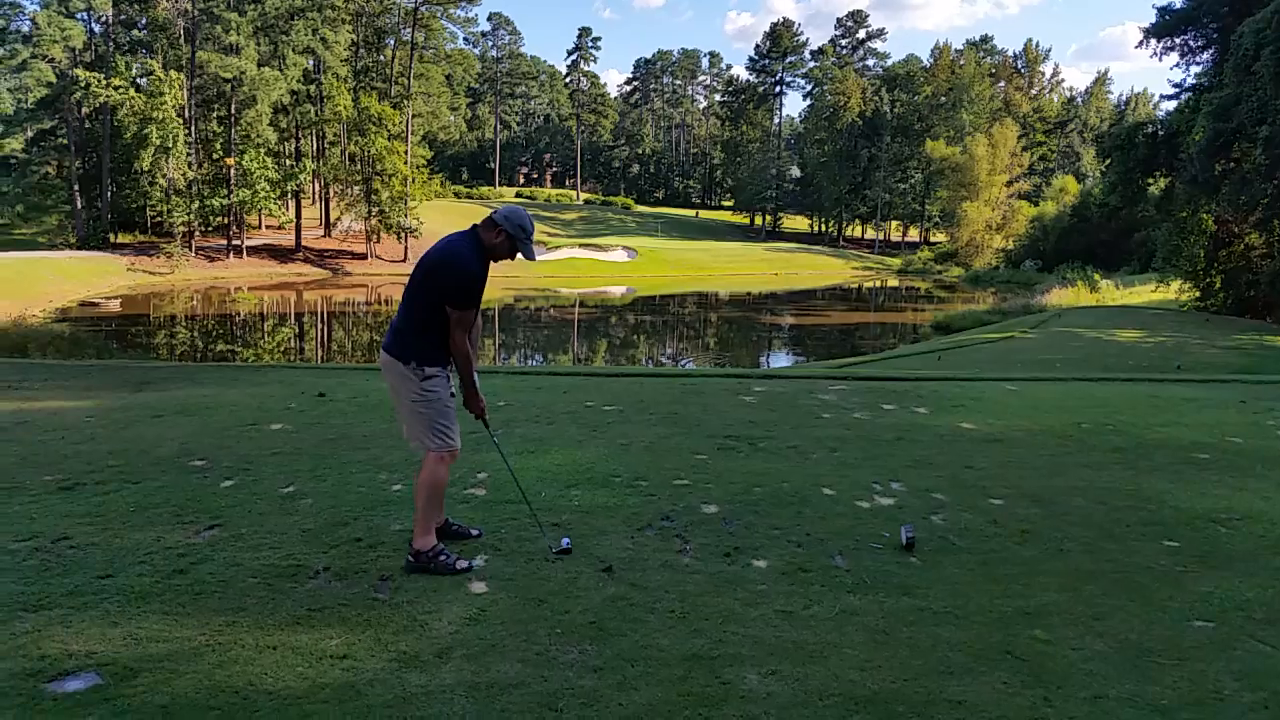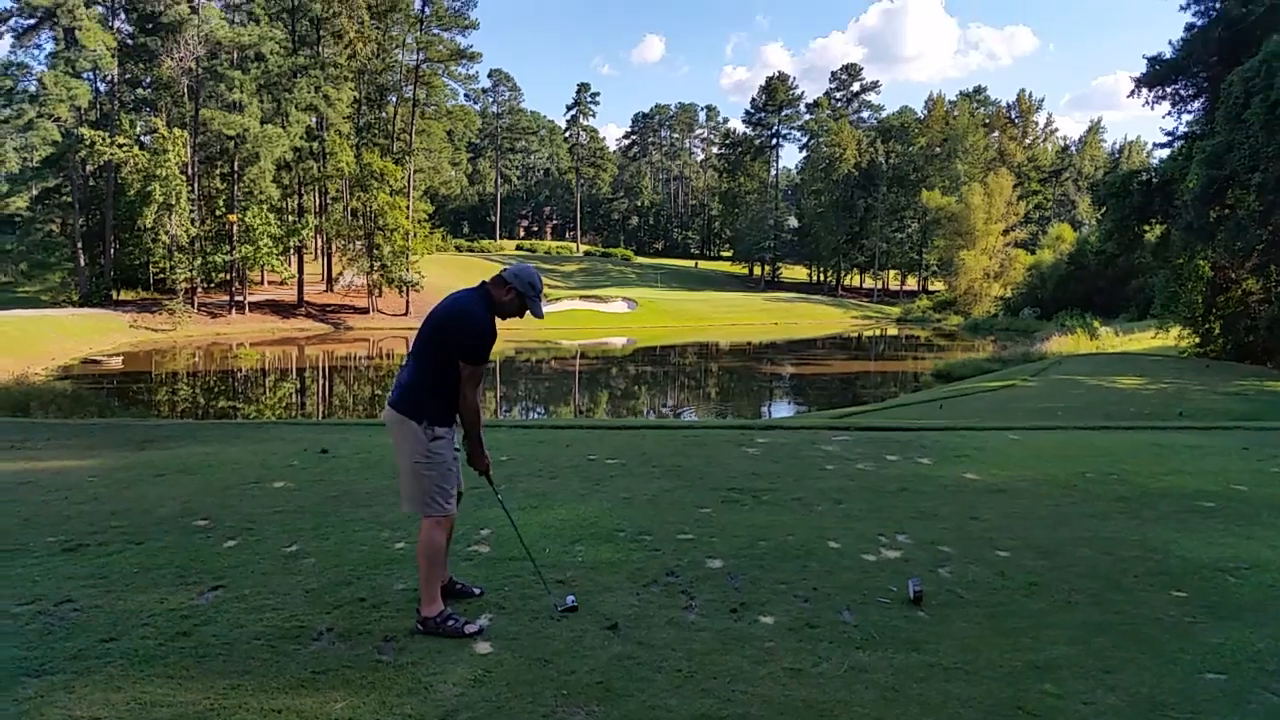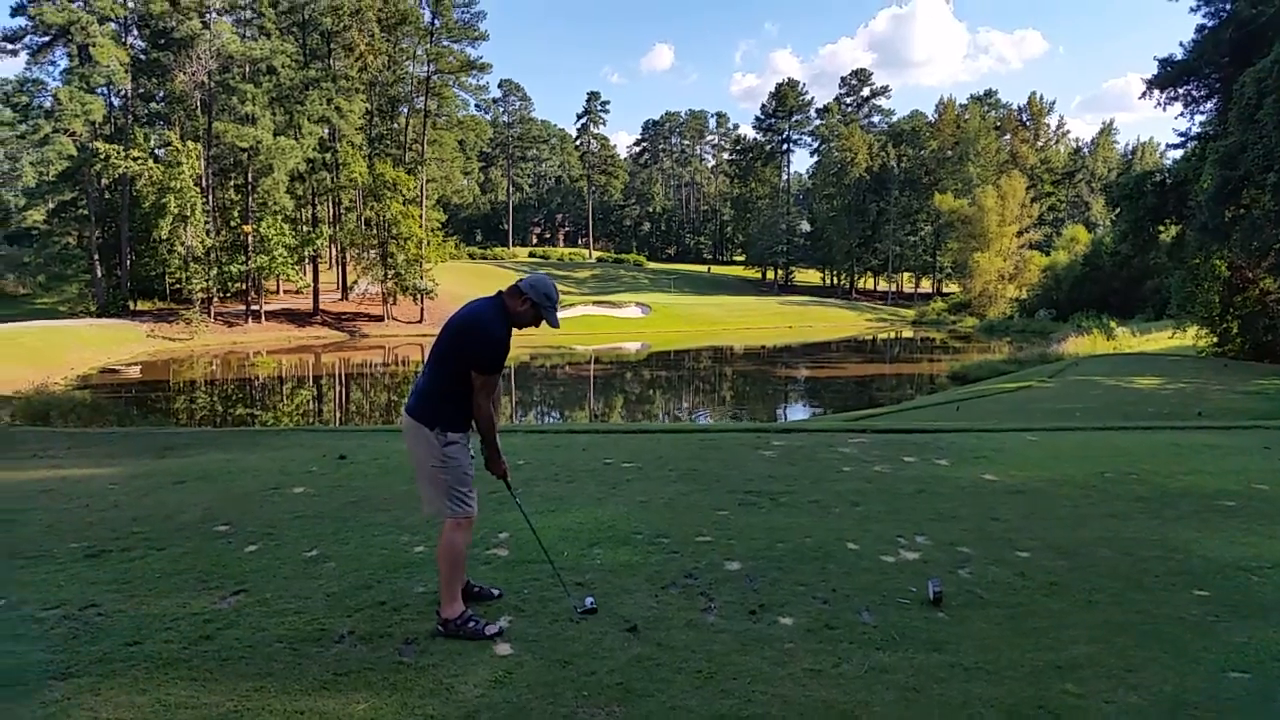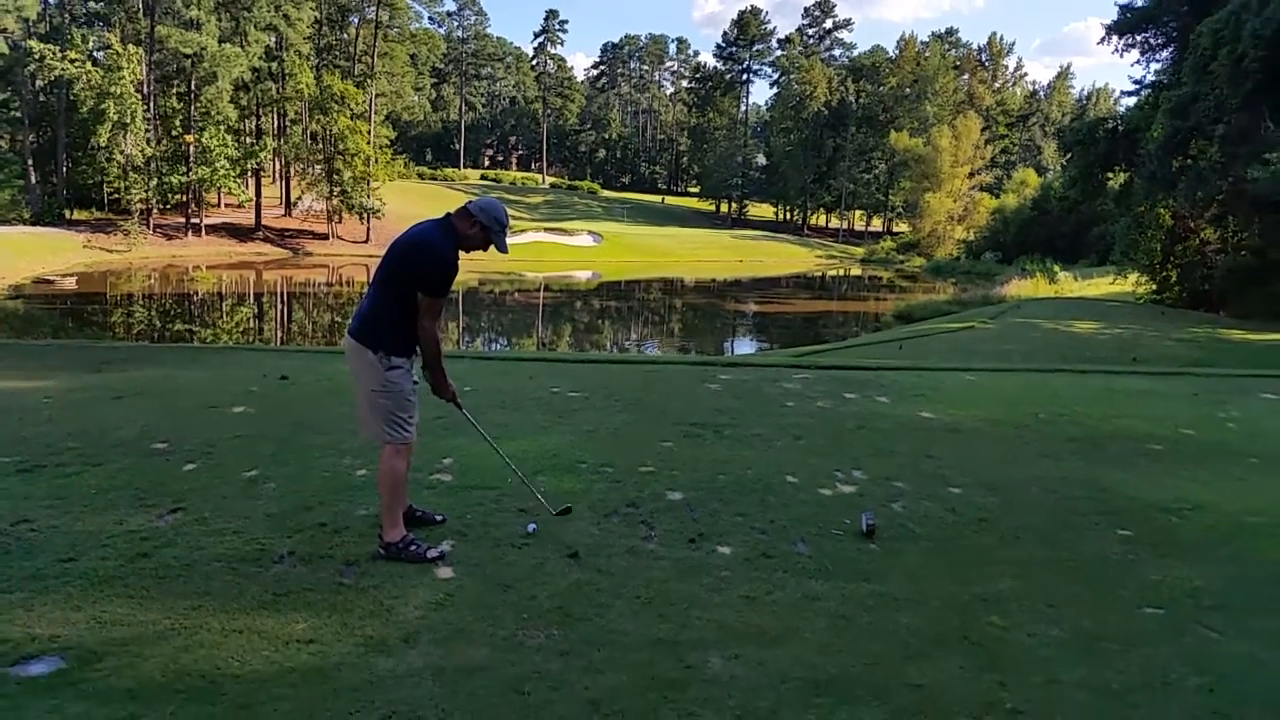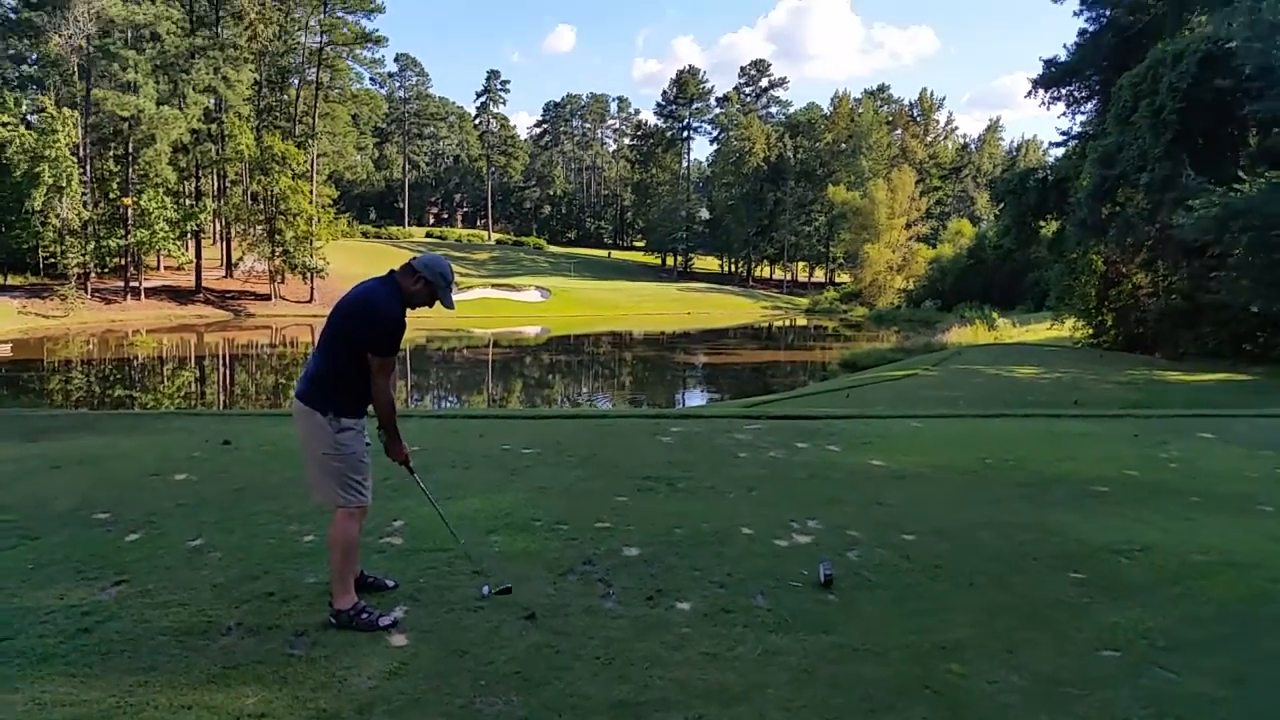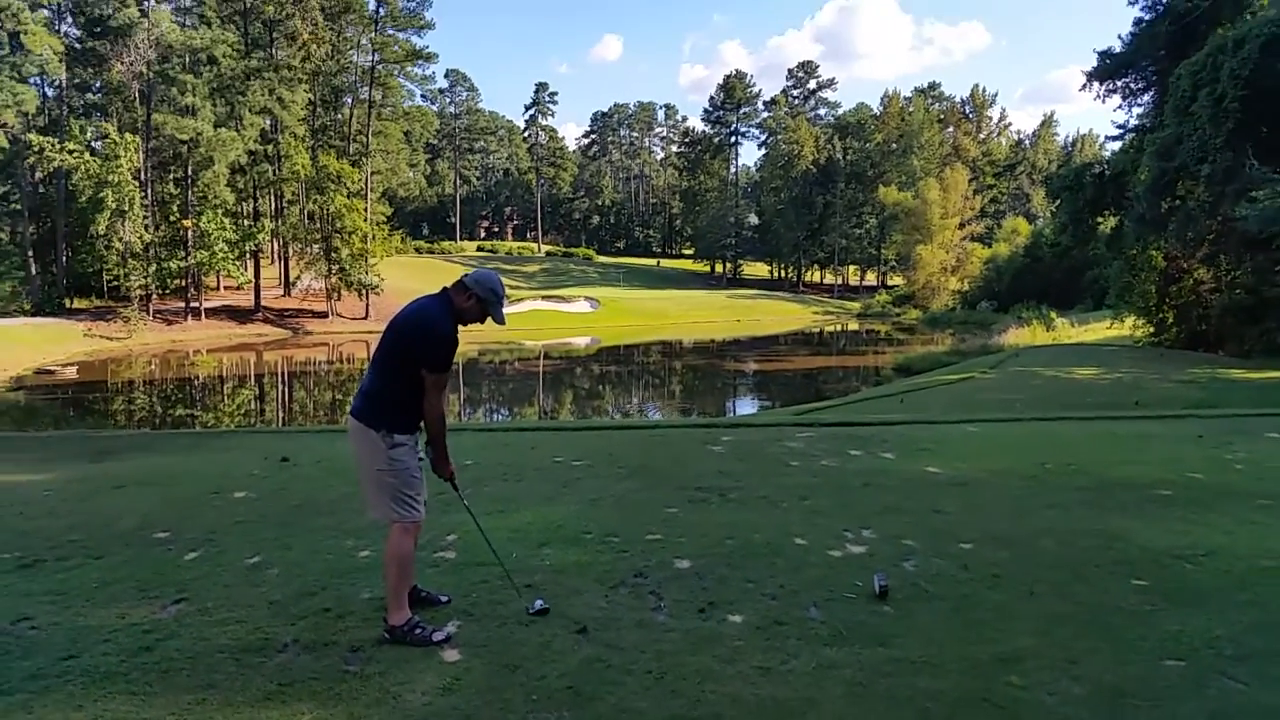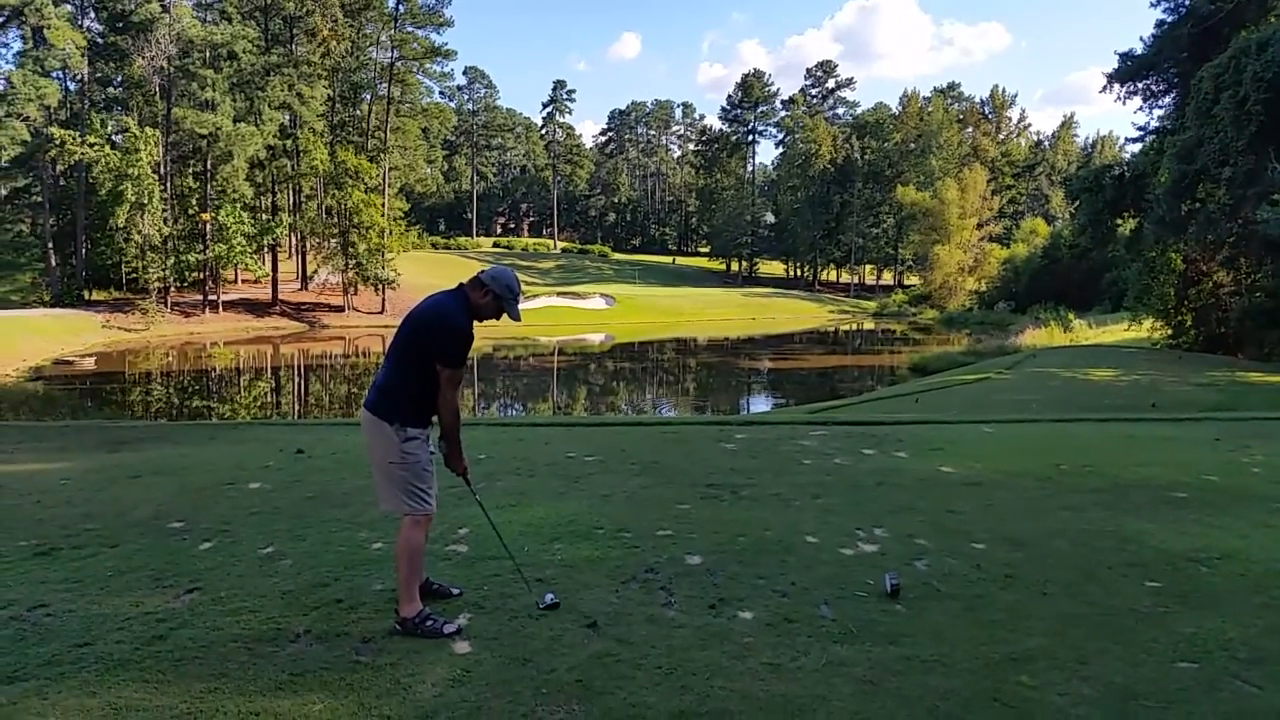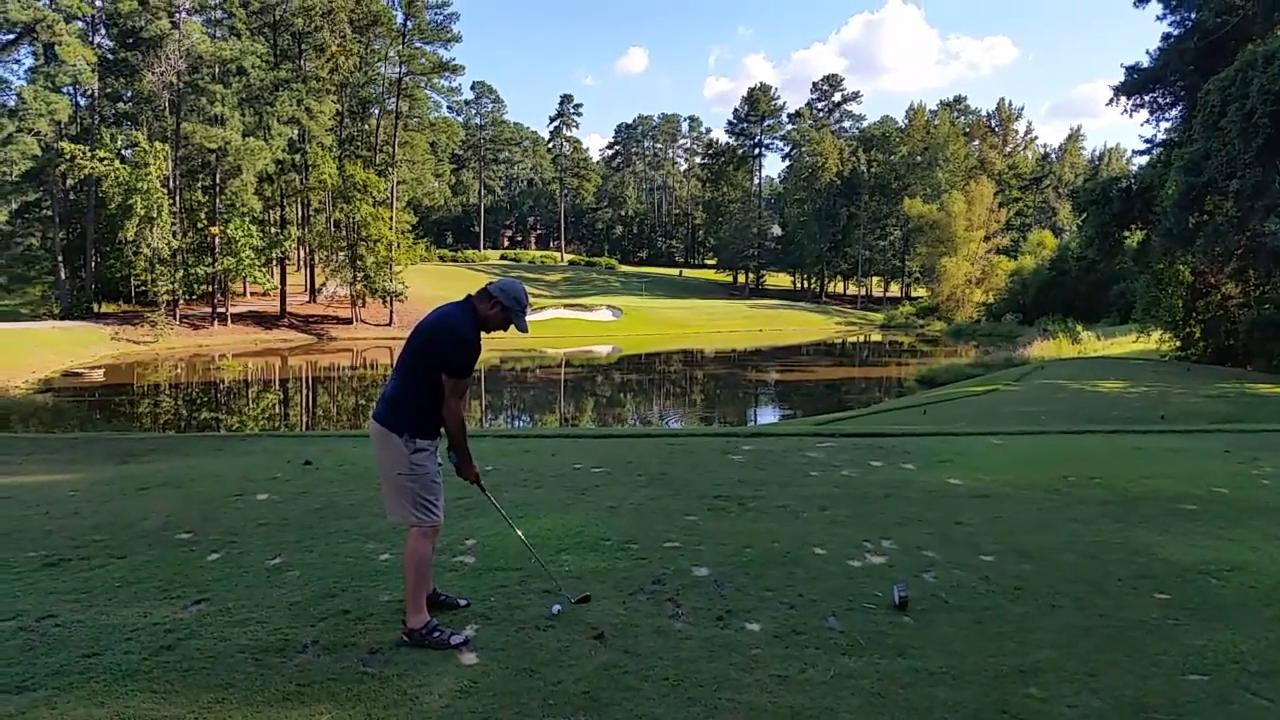
dt=0.4s
person 1, frame 1
left shoulder: (468, 250)
right shoulder: (463, 262)
left elbow: (470, 322)
right elbow: (458, 335)
left wrist: (471, 376)
right wrist: (471, 391)
left hip: (424, 357)
right hip: (414, 361)
left knee: (440, 446)
right knee: (443, 449)
left ankle: (436, 521)
right ankle: (423, 545)
person 1, frame 2
left shoulder: (471, 304)
right shoulder: (476, 320)
left elbow: (470, 383)
right elbow: (468, 390)
left wrist: (473, 440)
right wrist: (477, 448)
left hip: (423, 413)
right hip: (420, 419)
left knee: (447, 501)
right knee: (437, 513)
left ankle: (440, 580)
right ankle: (431, 611)
person 1, frame 3
left shoulder: (487, 312)
right shoulder: (491, 329)
left elbow: (488, 389)
right elbow: (481, 399)
left wrist: (492, 441)
right wrist: (493, 454)
left hip: (438, 418)
right hip: (436, 425)
left knee: (460, 509)
right knee: (459, 516)
left ankle: (458, 583)
right ankle: (451, 612)
person 1, frame 4
left shoulder: (434, 234)
right shoulder: (439, 251)
right elbow: (426, 323)
left wrist: (431, 368)
right wrist: (438, 377)
left hip: (380, 342)
right hip: (380, 349)
left knee: (402, 434)
right knee: (398, 441)
left ankle: (400, 508)
right ankle: (393, 536)
person 1, frame 5
left shoulder: (379, 293)
right shoulder: (385, 308)
right elbow: (380, 381)
left wrist: (386, 430)
right wrist: (393, 440)
left hip: (333, 404)
right hip: (329, 411)
left knee: (354, 498)
right knee: (352, 505)
left ankle: (351, 574)
right ankle: (344, 603)
person 1, frame 6
left shoulder: (431, 309)
right shoulder: (438, 326)
right elbow: (433, 400)
left wrist: (434, 449)
right wrist: (441, 457)
left hip: (387, 421)
right hip: (384, 428)
left knee: (411, 513)
right knee: (406, 520)
left ankle: (405, 588)
right ankle: (398, 619)
person 1, frame 7
left shoulder: (447, 305)
right shoulder: (454, 322)
right elbow: (447, 395)
left wrist: (447, 444)
right wrist: (455, 452)
left hip: (398, 415)
right hip: (396, 421)
left knee: (420, 507)
right knee: (418, 513)
left ankle: (416, 581)
right ankle: (410, 611)
person 1, frame 8
left shoulder: (454, 316)
right shoulder: (462, 333)
right elbow: (451, 405)
left wrist: (456, 452)
right wrist: (464, 460)
left hip: (406, 425)
right hip: (405, 433)
left knee: (428, 519)
right knee: (424, 524)
left ankle: (424, 592)
right ankle: (417, 622)
